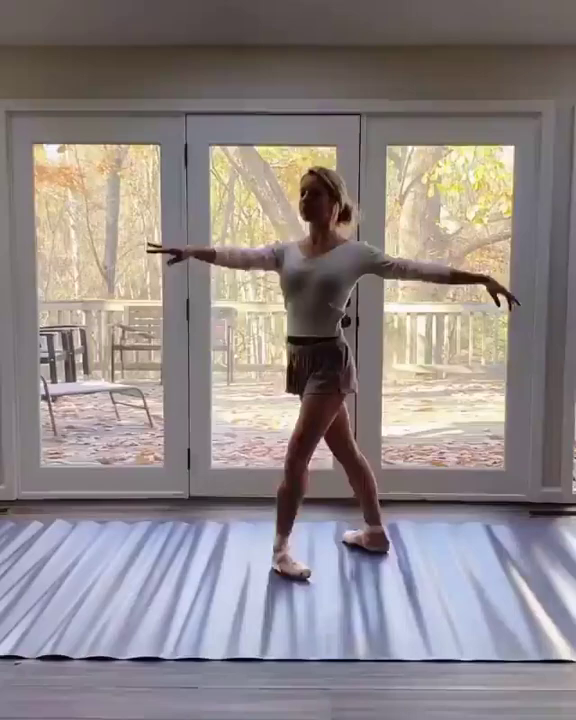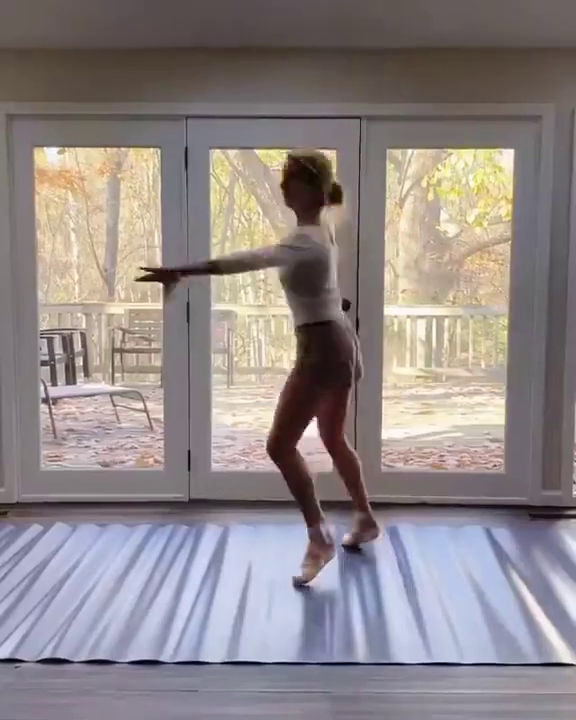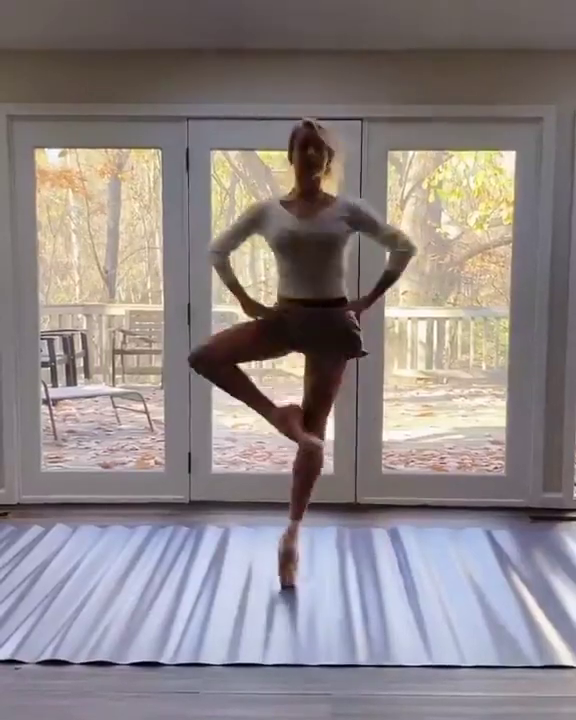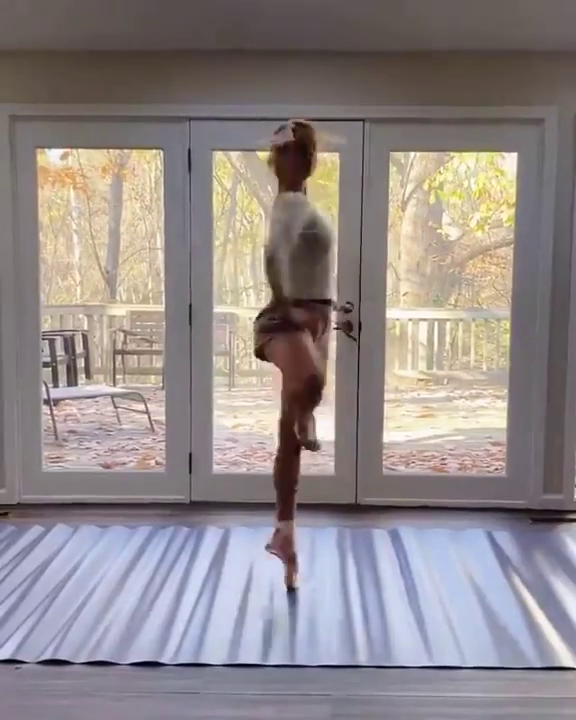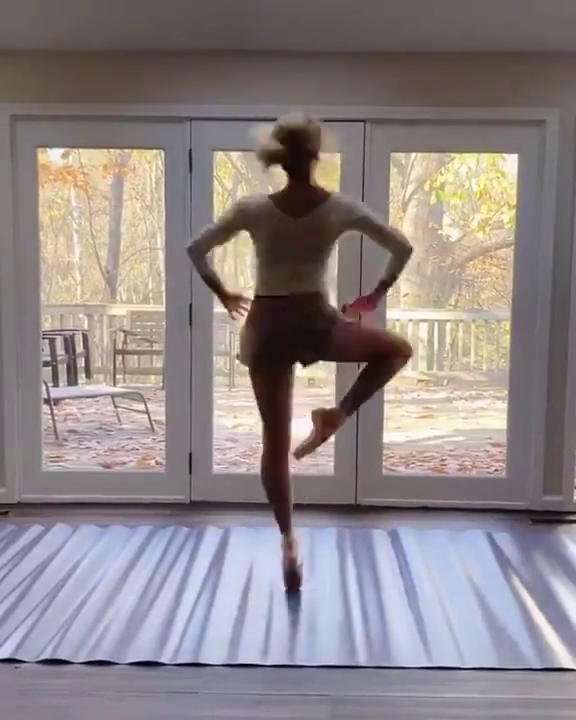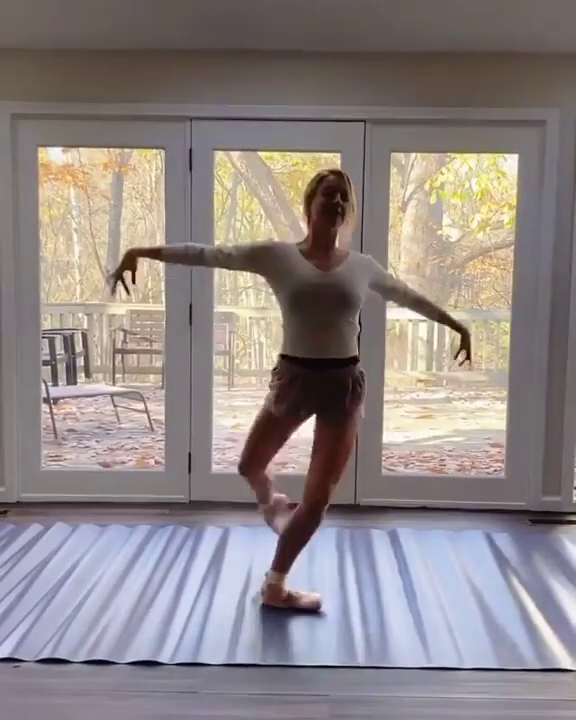
dt=0.4s
person 1, frame 1
left shoulder: (356, 253)
right shoulder: (287, 251)
left elbow: (418, 269)
right elbow: (240, 257)
left wrist: (483, 278)
right wrist: (188, 251)
left hip: (329, 359)
right hip: (300, 358)
left knee: (296, 457)
right knee: (346, 450)
left ankle: (281, 547)
right ankle: (375, 530)
person 1, frame 2
left shoulder: (305, 239)
right shoulder: (319, 234)
left elbow: (249, 260)
left wrist: (179, 271)
left hip: (322, 346)
right hip: (338, 342)
left knee: (280, 446)
right knee: (335, 440)
left ankle: (319, 540)
right ankle: (365, 520)
person 1, frame 3
left shoulder: (346, 209)
right shoulder: (267, 210)
left elbow: (403, 247)
right elbow: (217, 251)
left wrist: (370, 298)
right wrist: (246, 301)
left hip: (331, 323)
right hip: (285, 317)
left knee: (312, 431)
right knee: (206, 356)
left ankle: (291, 532)
right ankle: (281, 415)
person 1, frame 4
left shoulder: (298, 205)
right shoulder: (292, 204)
right elbow: (276, 251)
right wrist: (287, 307)
left hip: (311, 320)
right hip: (288, 322)
left knee: (293, 431)
left ankle: (284, 531)
person 1, frame 5
left shoulder: (253, 207)
right shoulder: (340, 206)
left elbow: (196, 250)
right elbow: (402, 247)
left wrist: (222, 294)
right wrist: (377, 293)
left hip: (266, 326)
right hip: (311, 322)
left knee: (276, 447)
right knee: (397, 350)
left ankle: (289, 545)
right ankle: (335, 416)
person 1, frame 6
left shoulder: (362, 266)
right shoulder: (276, 255)
left elbow: (408, 295)
right elbow: (205, 253)
left wrist: (455, 324)
right wrist: (142, 251)
left hip: (342, 383)
right hip: (292, 376)
left knee: (318, 498)
right knee: (250, 466)
left ankle: (273, 583)
right ankle: (273, 501)
